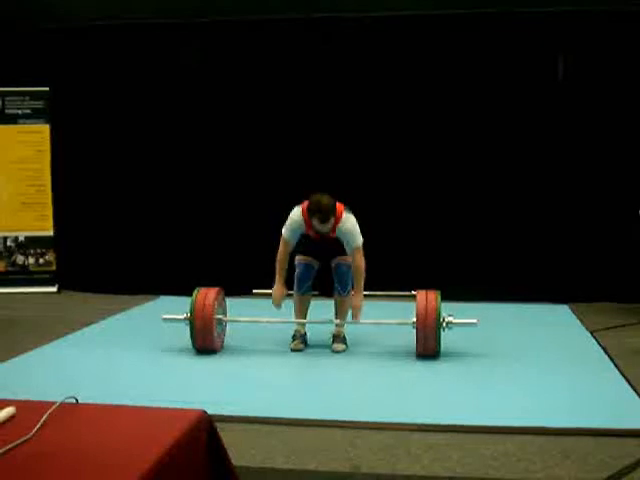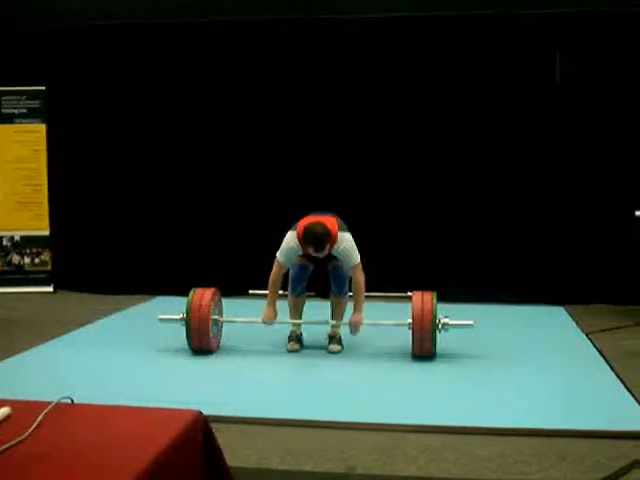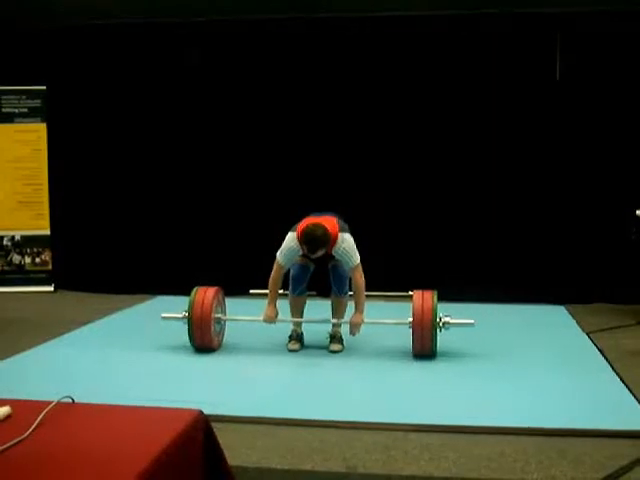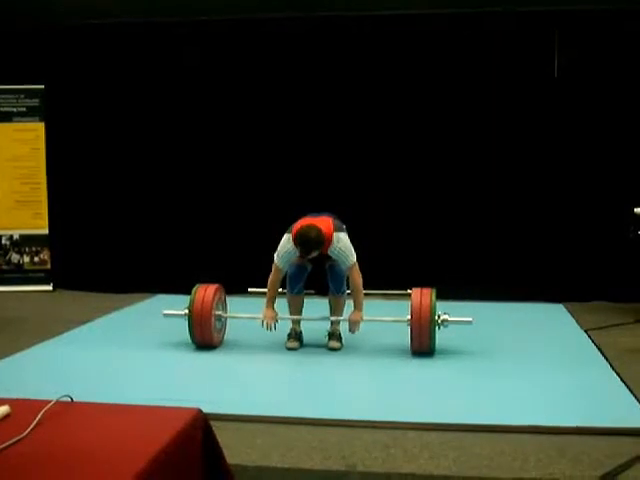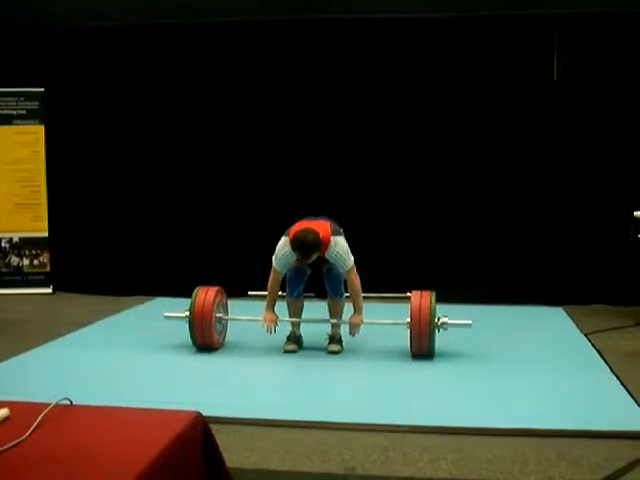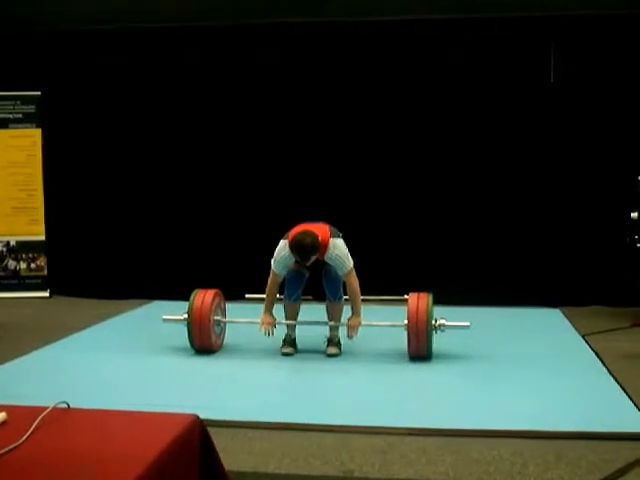
dt=0.3s
person 1, frame 1
left shoulder: (347, 222)
right shoulder: (296, 217)
left elbow: (358, 259)
right elbow: (284, 250)
left wrist: (358, 295)
right wrist: (279, 284)
left hip: (340, 243)
right hip: (309, 241)
left knee: (343, 280)
right knee: (302, 278)
left ankle: (339, 332)
right ankle: (299, 331)
person 1, frame 2
left shoulder: (344, 241)
right shoulder: (292, 240)
left elbow: (358, 276)
right elbow: (277, 272)
left wrist: (358, 312)
right wrist: (270, 307)
left hip: (336, 252)
left knee: (340, 281)
right knee: (296, 279)
left ankle: (335, 333)
right ankle: (295, 332)
person 1, frame 3
left shoulder: (344, 241)
right shoulder: (292, 241)
left elbow: (358, 276)
right elbow: (277, 271)
left wrist: (359, 312)
right wrist: (271, 306)
left hip: (336, 251)
right hip: (305, 246)
left knee: (341, 280)
right knee: (297, 279)
left ankle: (336, 332)
right ankle: (296, 331)
person 1, frame 4
left shoulder: (339, 241)
right shoulder: (288, 243)
left elbow: (354, 274)
right elbow: (276, 275)
left wrist: (358, 310)
right wrist: (269, 307)
left hip: (333, 248)
right hip: (301, 244)
left knee: (338, 279)
right knee: (294, 278)
left ankle: (335, 330)
right ankle: (295, 330)
person 1, frame 5
left shoulder: (337, 245)
right shoulder: (285, 246)
left elbow: (352, 277)
right elbow: (275, 278)
left wrist: (358, 313)
right wrist: (269, 310)
left hip: (330, 250)
right hip: (299, 250)
left knee: (335, 283)
right knee: (293, 282)
left ankle: (335, 333)
right ankle: (295, 333)
person 1, frame 6
left shoulder: (336, 247)
right shoulder: (283, 249)
left elbow: (351, 280)
right elbow: (274, 281)
left wrist: (356, 315)
right wrist: (267, 313)
left hip: (329, 260)
left knee: (334, 286)
right knee: (292, 286)
left ankle: (334, 336)
right ankle: (290, 335)
